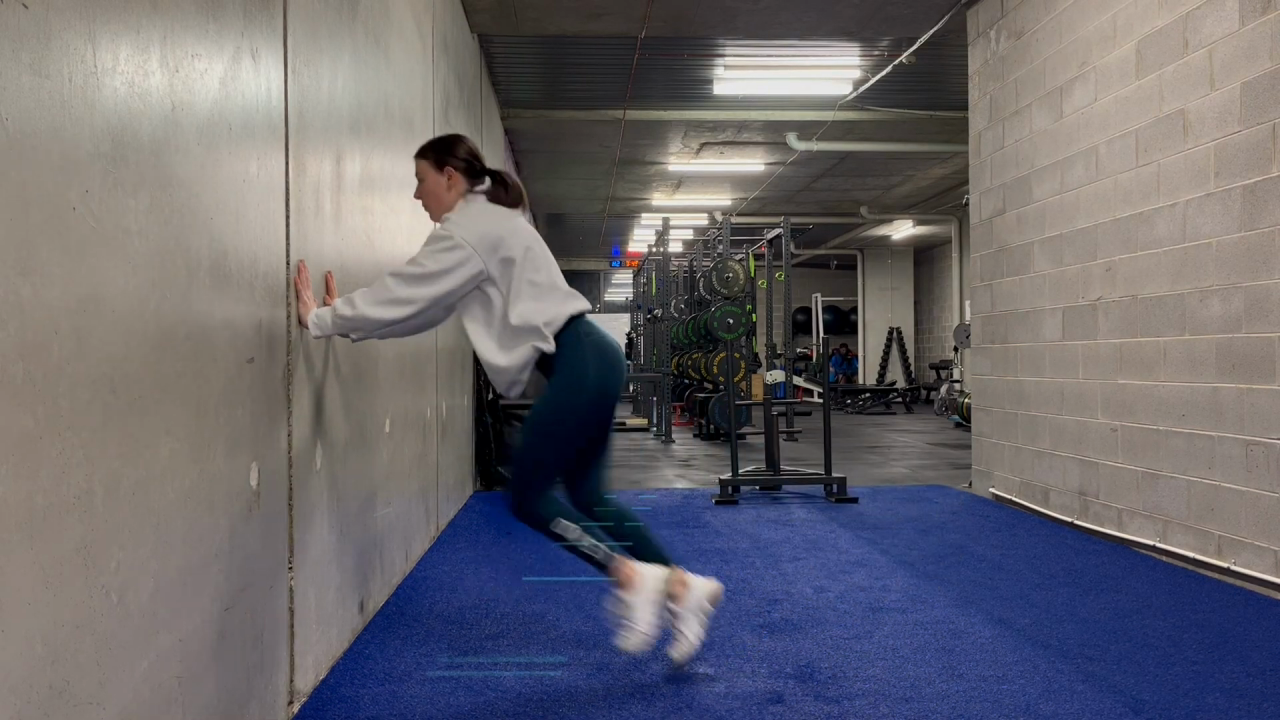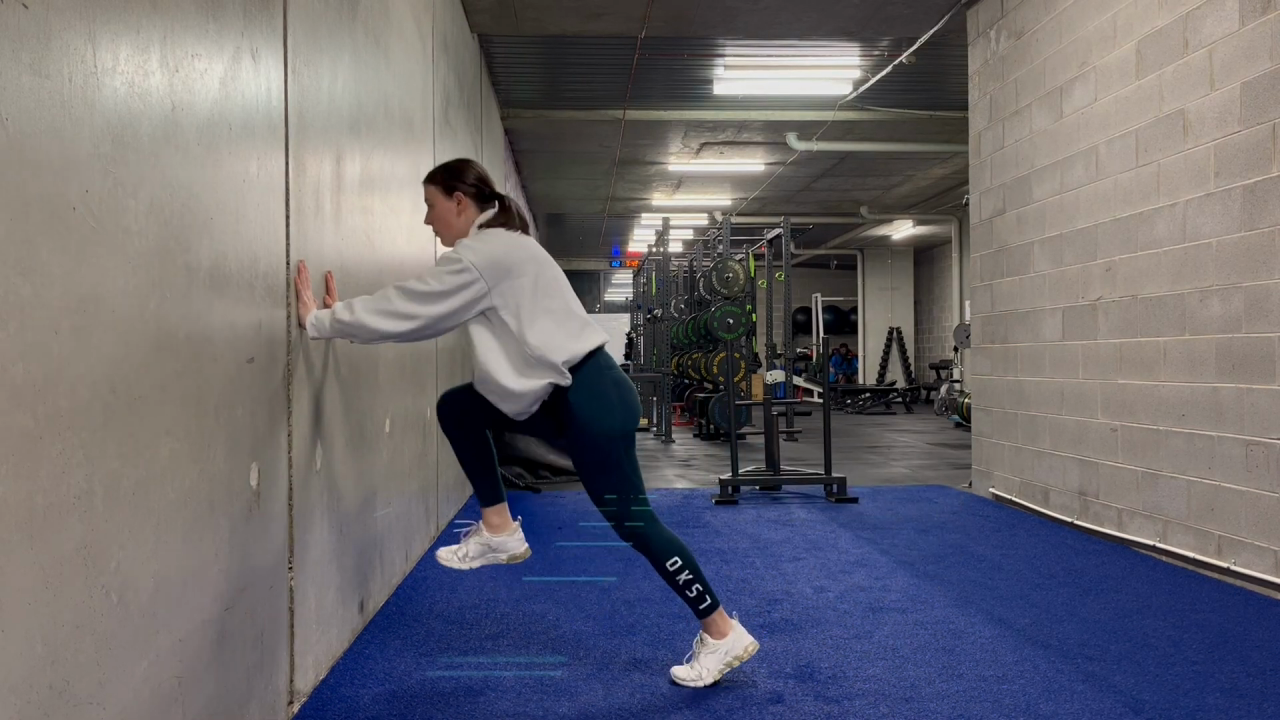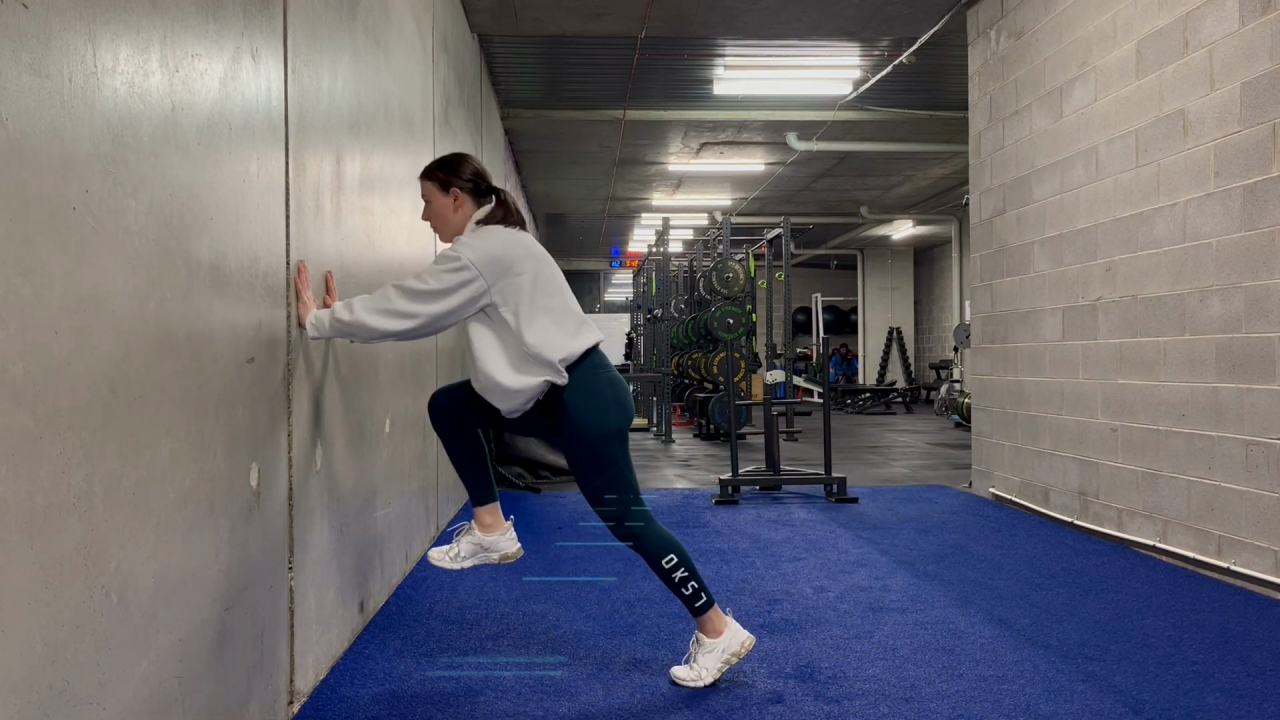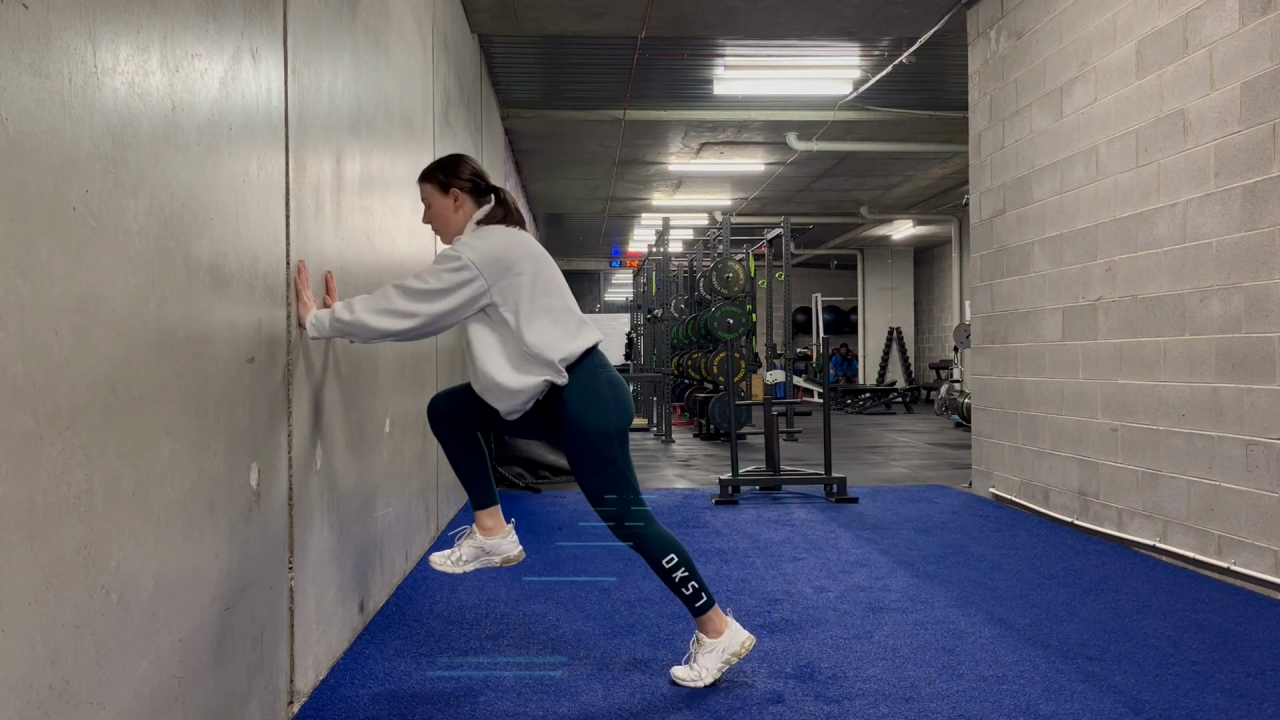
dt=0.3s
person 1, frame 1
left shoulder: (472, 229)
right shoulder: (482, 224)
left elbow: (405, 299)
right elbow: (419, 303)
left wrist: (322, 319)
right wrist: (347, 315)
left hip: (581, 363)
right hip: (581, 363)
left knee: (527, 495)
right knee: (583, 497)
left ankle: (633, 578)
right ankle: (683, 587)
person 1, frame 2
left shoulder: (482, 254)
right shoulder: (497, 248)
left elbow: (408, 310)
right elbow: (418, 310)
left wrist: (321, 321)
right wrist: (346, 315)
left hip: (592, 397)
right hip: (567, 393)
left knee: (633, 522)
right knee: (454, 409)
left ankle: (724, 634)
right ankle: (501, 529)
person 1, frame 3
left shoulder: (483, 251)
right shoulder: (495, 245)
left elbow: (407, 308)
right elbow: (416, 306)
left wrist: (321, 321)
right wrist: (344, 314)
left hip: (585, 395)
right hip: (559, 392)
left knee: (626, 520)
right knee: (449, 407)
left ankle: (719, 632)
right ankle: (491, 530)
person 1, frame 4
left shoulder: (483, 251)
right shoulder: (495, 245)
left elbow: (407, 308)
right elbow: (415, 307)
left wrist: (321, 321)
right wrist: (344, 315)
left hip: (585, 395)
right hip: (557, 393)
left knee: (626, 519)
right knee: (448, 412)
left ankle: (719, 632)
right ankle: (493, 533)
